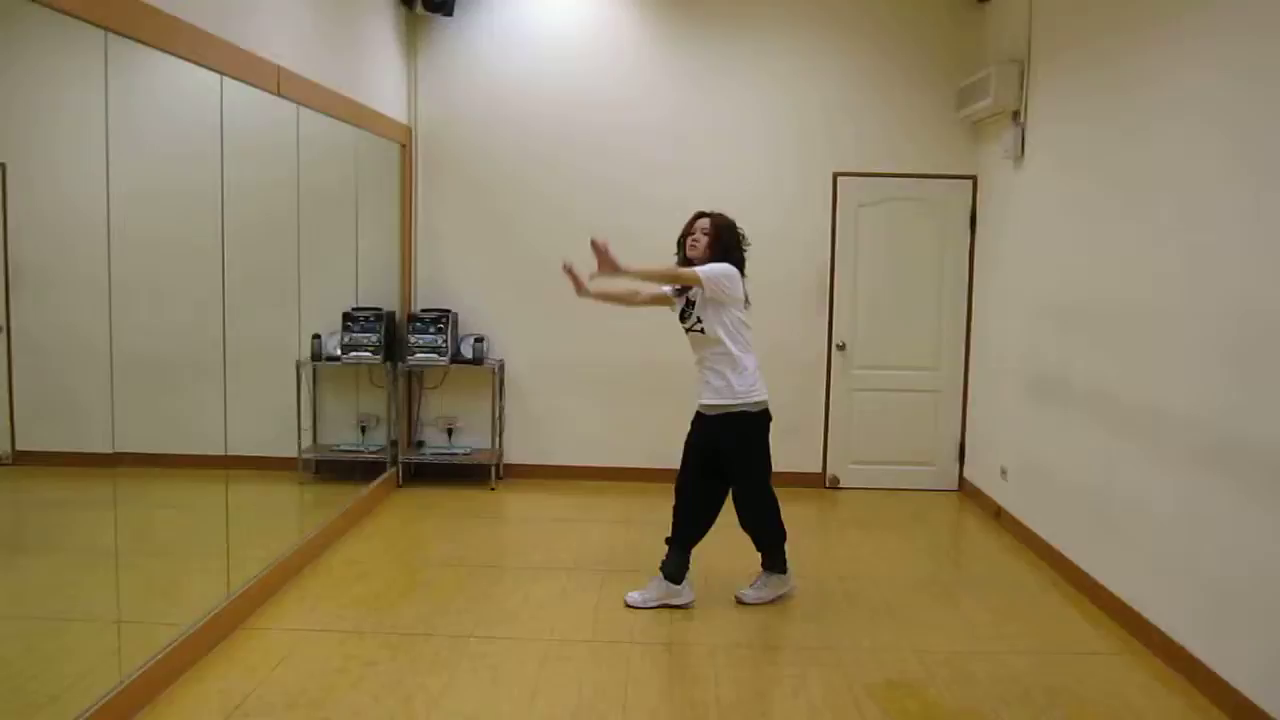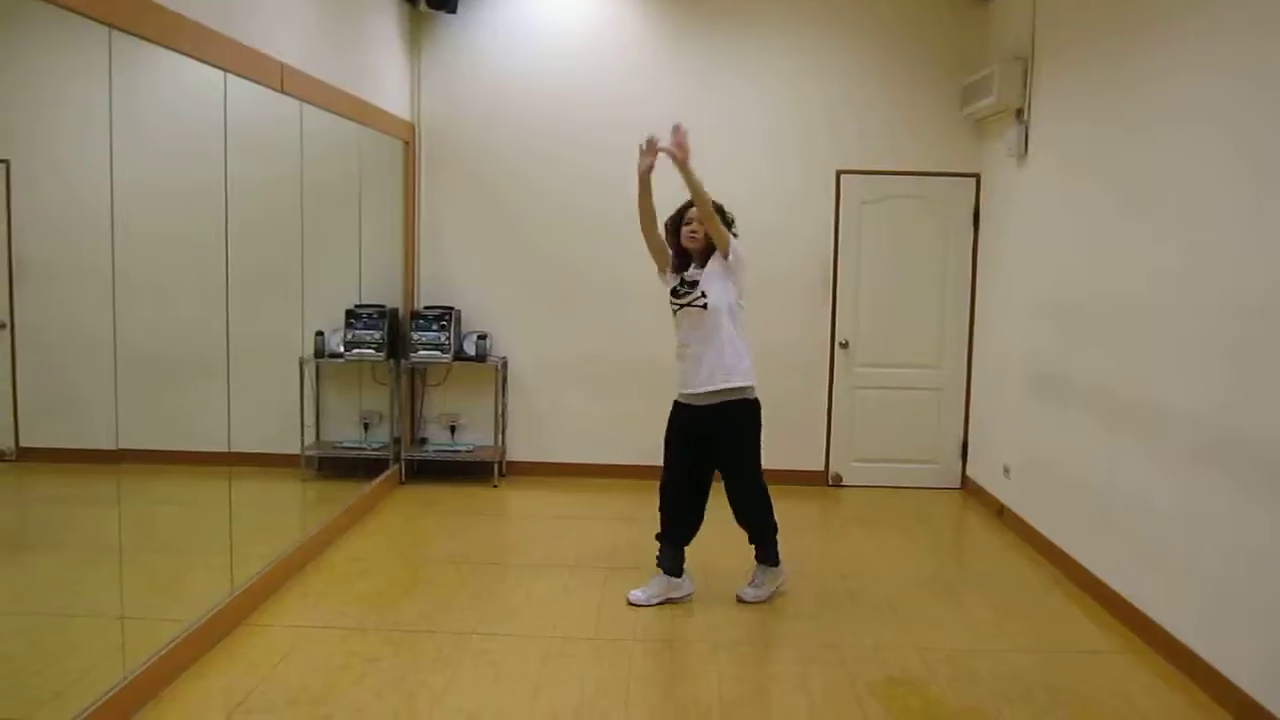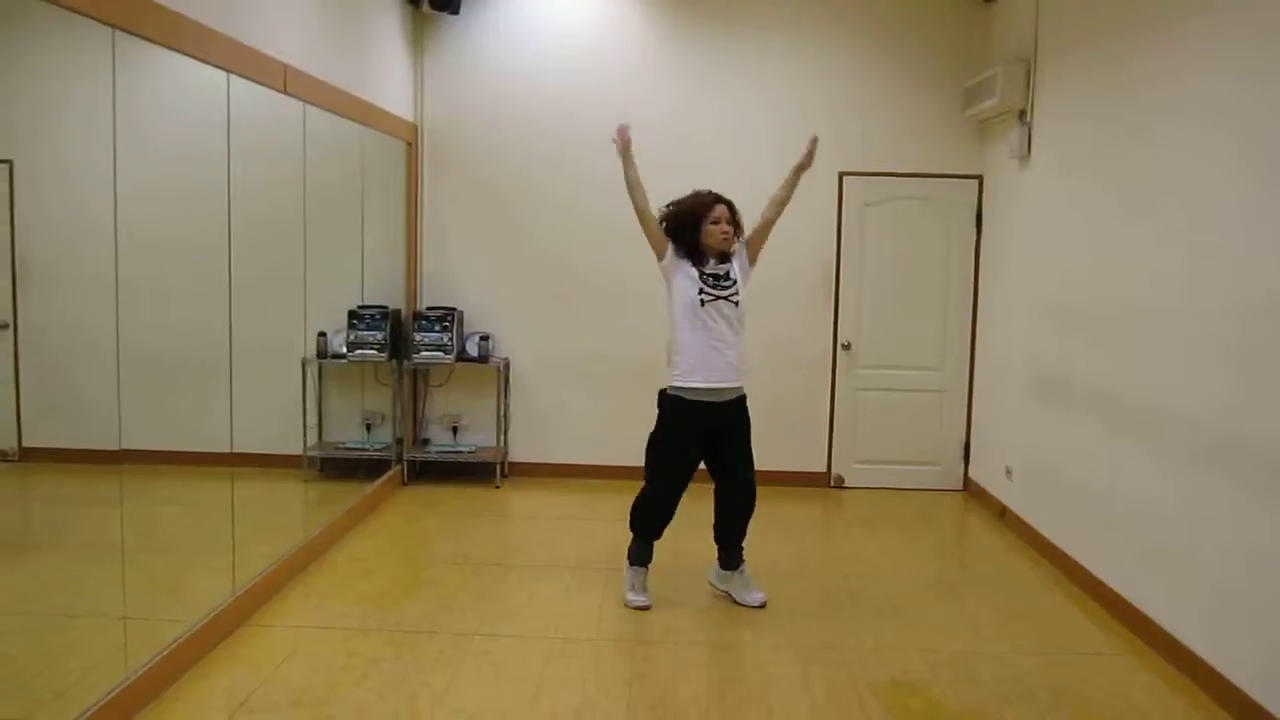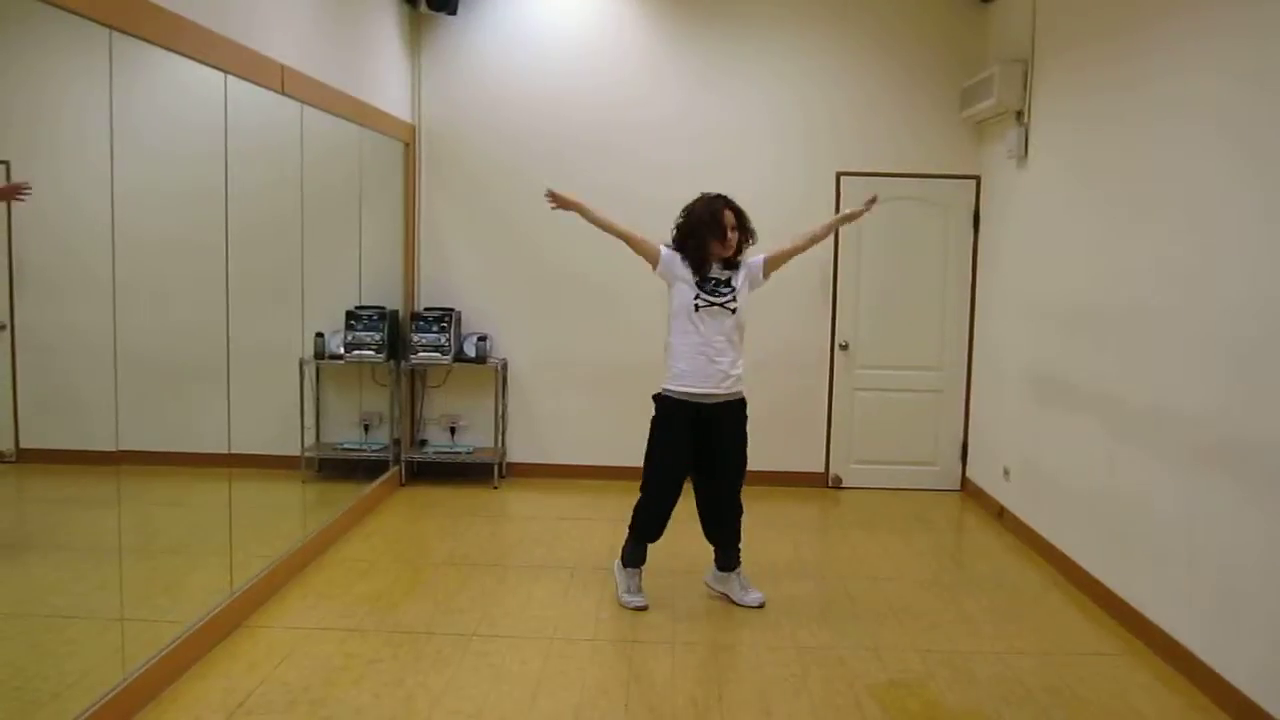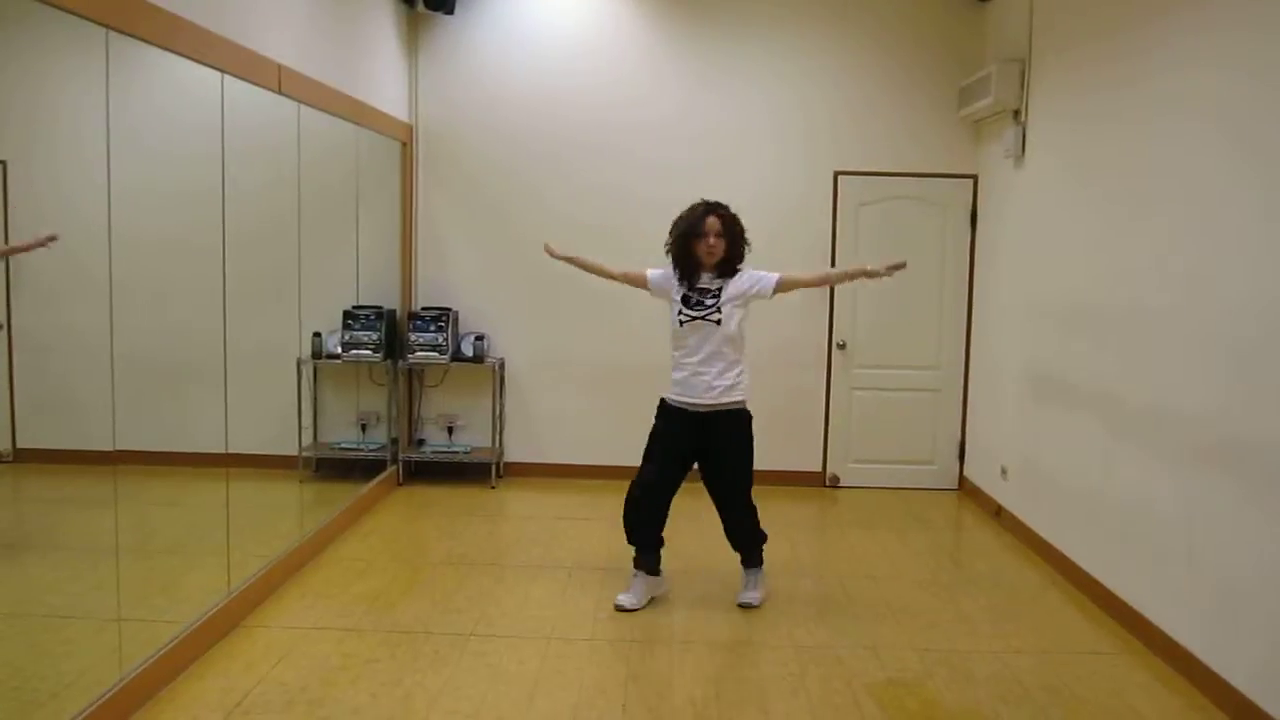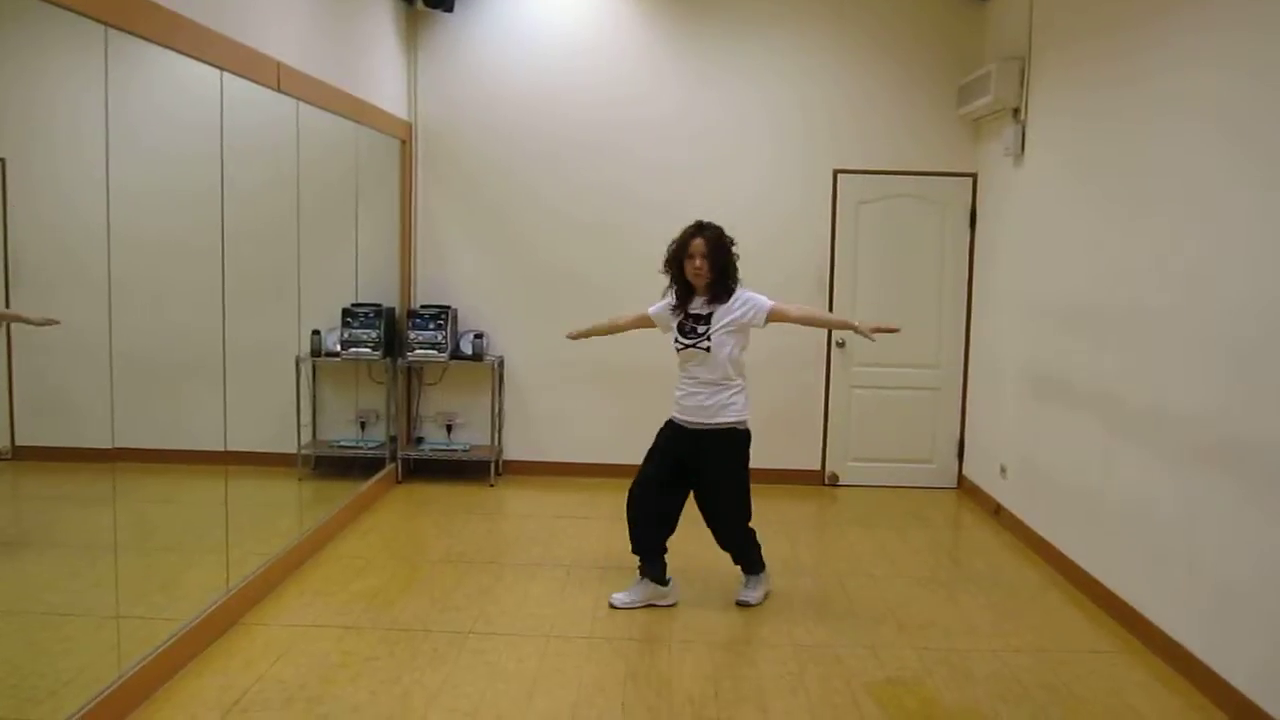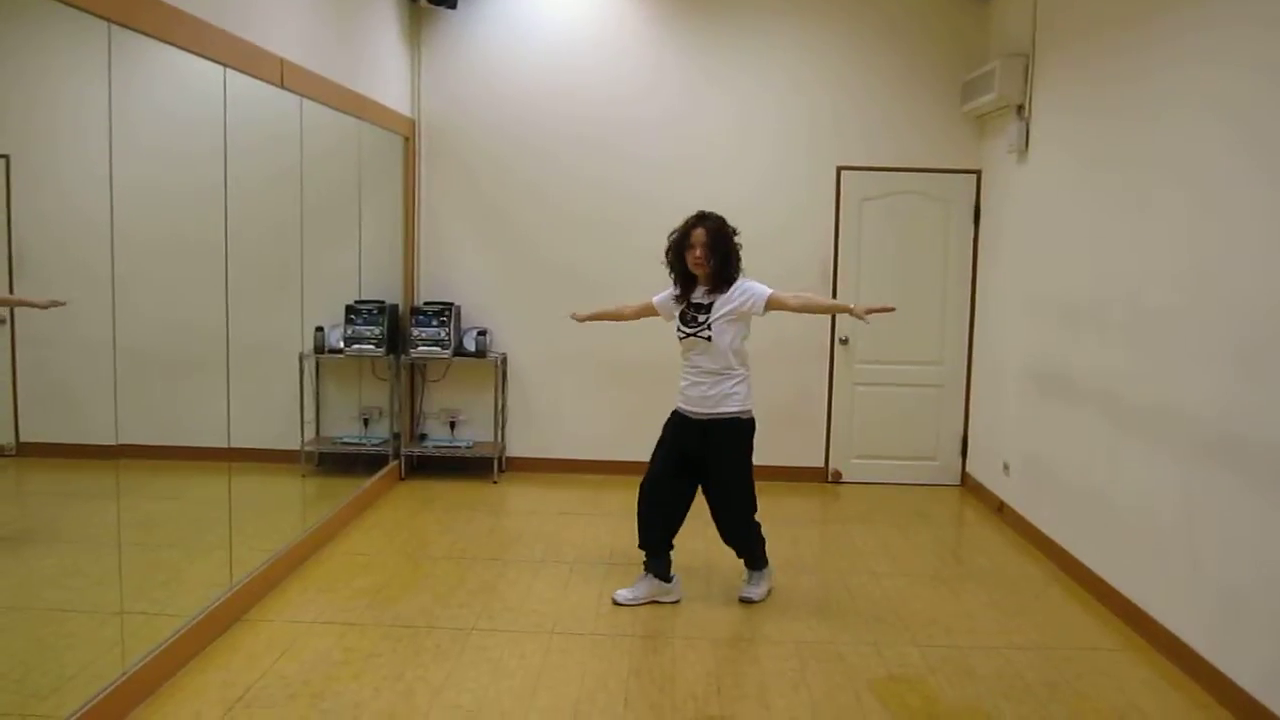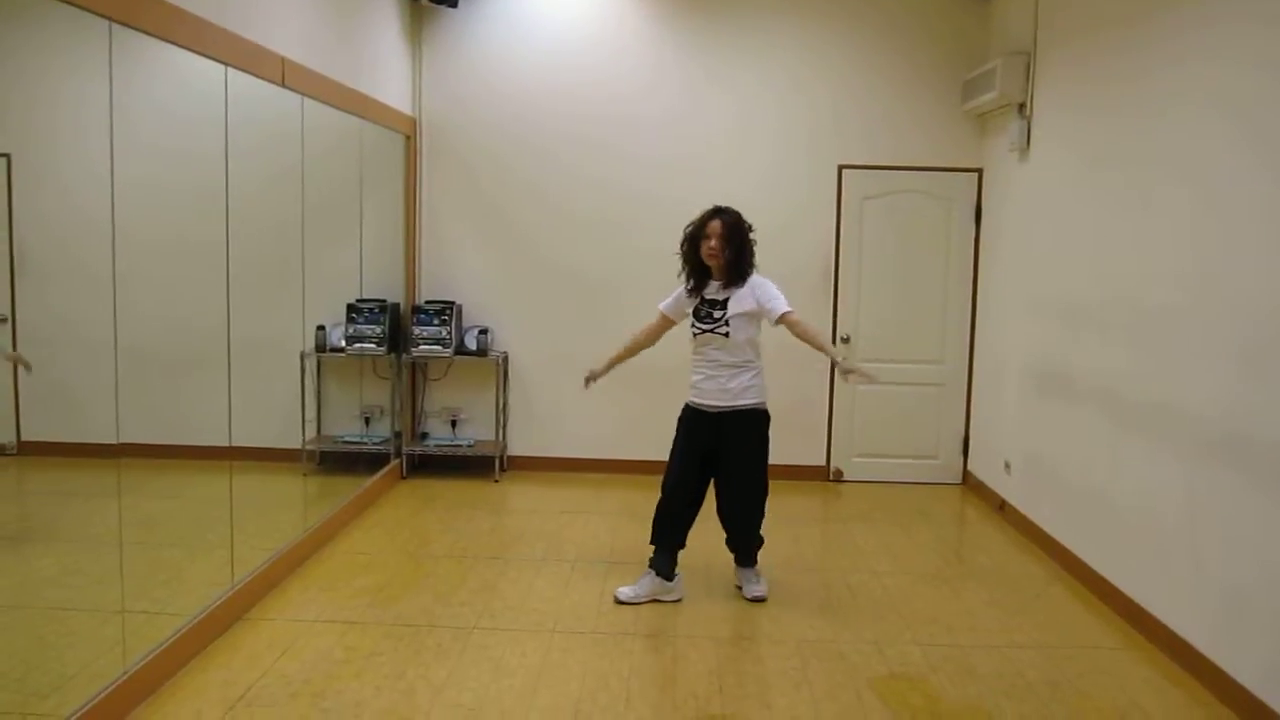
dt=0.2s
person 1, frame 1
left shoulder: (725, 277)
right shoulder: (682, 294)
left elbow: (684, 277)
right elbow: (642, 298)
left wrist: (621, 270)
right wrist: (590, 290)
left hip: (743, 410)
right hip: (710, 412)
left knee: (752, 497)
right knee: (691, 499)
left ankle: (776, 573)
right ankle: (673, 581)
person 1, frame 2
left shoulder: (725, 265)
right shoulder: (672, 271)
left elbow: (710, 213)
right elbow: (650, 228)
left wrist: (684, 166)
right wrist: (645, 175)
left hip: (735, 401)
right hip: (689, 404)
left knee: (747, 491)
right knee: (679, 493)
left ankle: (769, 568)
right ankle: (671, 575)
person 1, frame 3
left shoulder: (738, 264)
right shoulder: (675, 264)
left elbow: (771, 215)
right elbow: (643, 212)
left wrist: (800, 168)
right wrist: (627, 156)
left hip: (731, 402)
right hip: (683, 400)
left knee: (738, 491)
right knee: (662, 487)
left ankle: (730, 570)
right ankle: (637, 569)
person 1, frame 4
left shoulder: (745, 272)
right shoulder: (677, 265)
left elbow: (795, 247)
right elbow: (625, 234)
left wrist: (846, 219)
right wrist: (573, 205)
left hip: (727, 405)
right hip: (678, 401)
left knee: (723, 493)
right knee: (660, 490)
left ankle: (727, 571)
right ankle: (630, 570)
person 1, frame 5
left shoulder: (745, 281)
right shoulder: (674, 278)
left elbow: (803, 280)
right elbow: (621, 276)
left wrist: (864, 272)
right wrist: (568, 258)
left hip: (726, 411)
right hip: (678, 408)
left knee: (735, 499)
right knee: (646, 492)
left ankle: (753, 572)
right ankle: (648, 573)
person 1, frame 6
left shoulder: (739, 303)
right shoulder: (676, 304)
left elbow: (794, 313)
right elbow: (629, 321)
left wrist: (853, 325)
right wrist: (585, 331)
left hip: (725, 429)
right hip: (681, 426)
left knee: (726, 515)
right knee: (644, 499)
left ankle: (755, 574)
right ankle: (654, 581)
person 1, frame 7
left shoulder: (740, 291)
right shoulder: (680, 294)
left elbow: (789, 300)
right elbow: (635, 310)
left wrist: (848, 308)
right wrist: (588, 316)
left hip: (729, 420)
right hip: (686, 416)
left knee: (732, 505)
right knee: (657, 494)
left ankle: (757, 571)
right ankle: (658, 577)
person 1, frame 8
left shoulder: (753, 288)
right shoulder: (690, 291)
left elbow: (794, 323)
right elbow: (653, 331)
left wrist: (834, 357)
right wrist: (608, 364)
left hip: (745, 412)
right hip: (699, 410)
left knee: (741, 498)
right knee: (678, 492)
left ankle: (747, 568)
right ankle: (661, 576)
